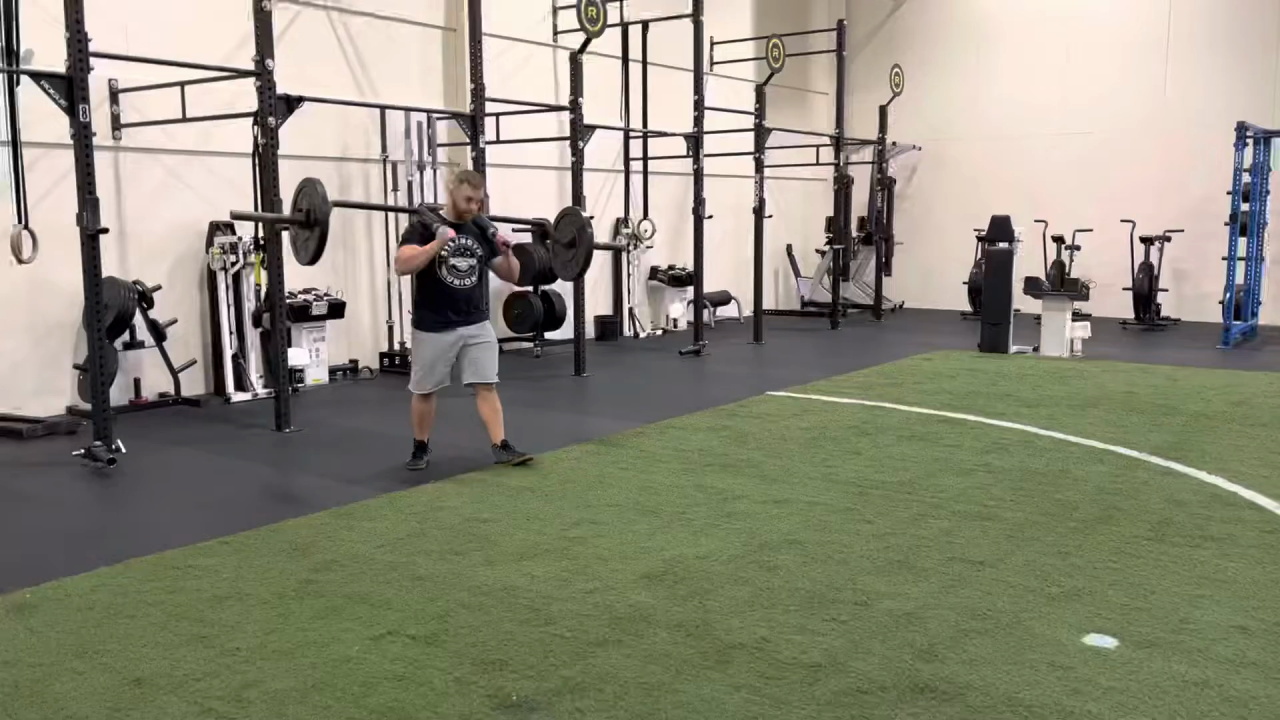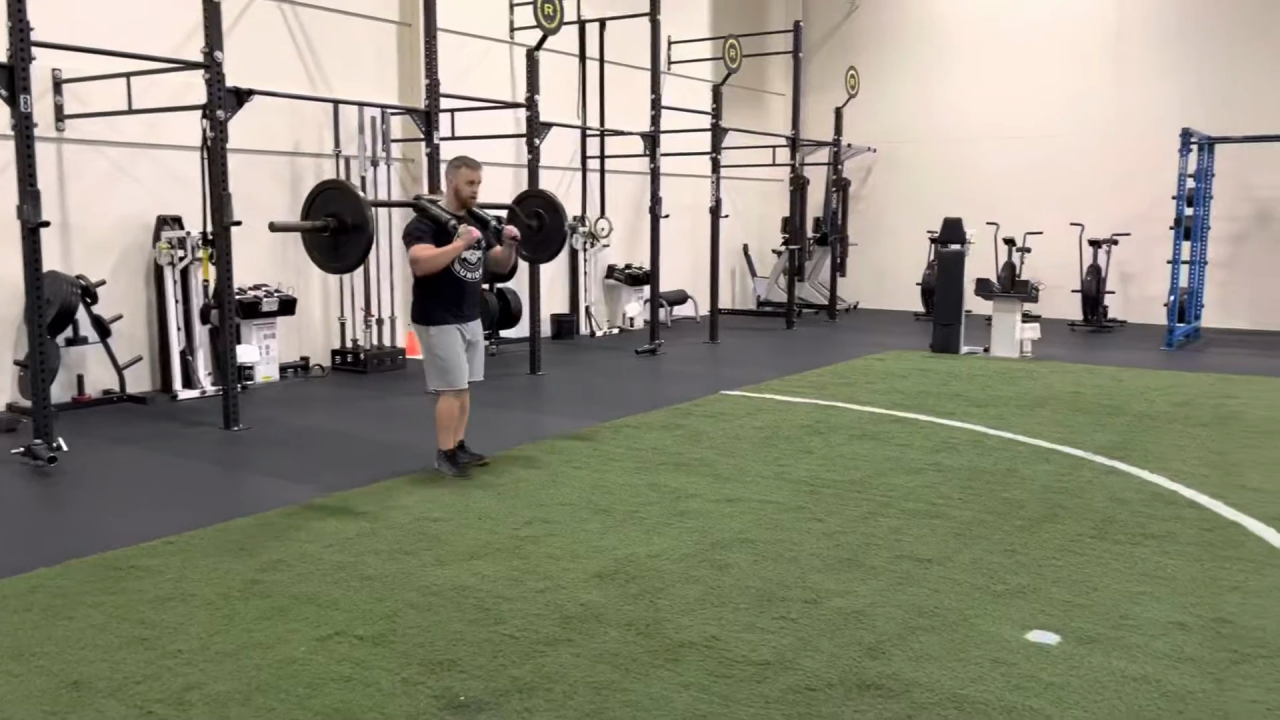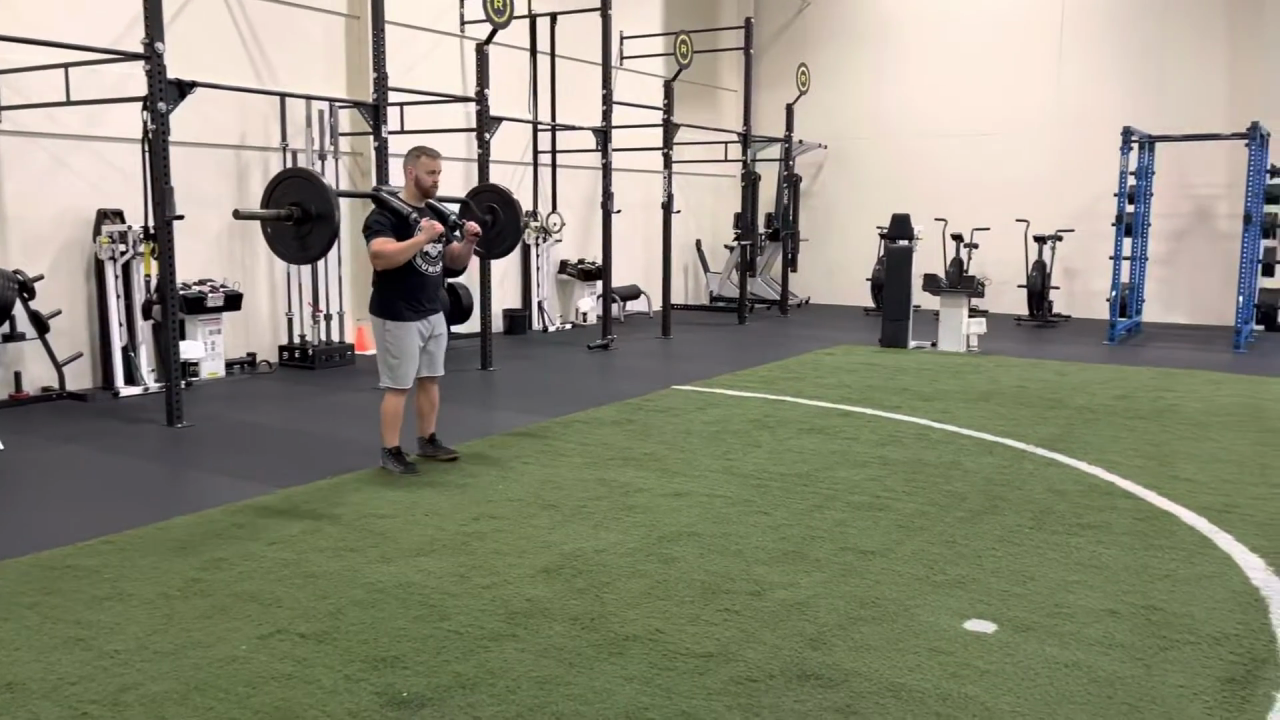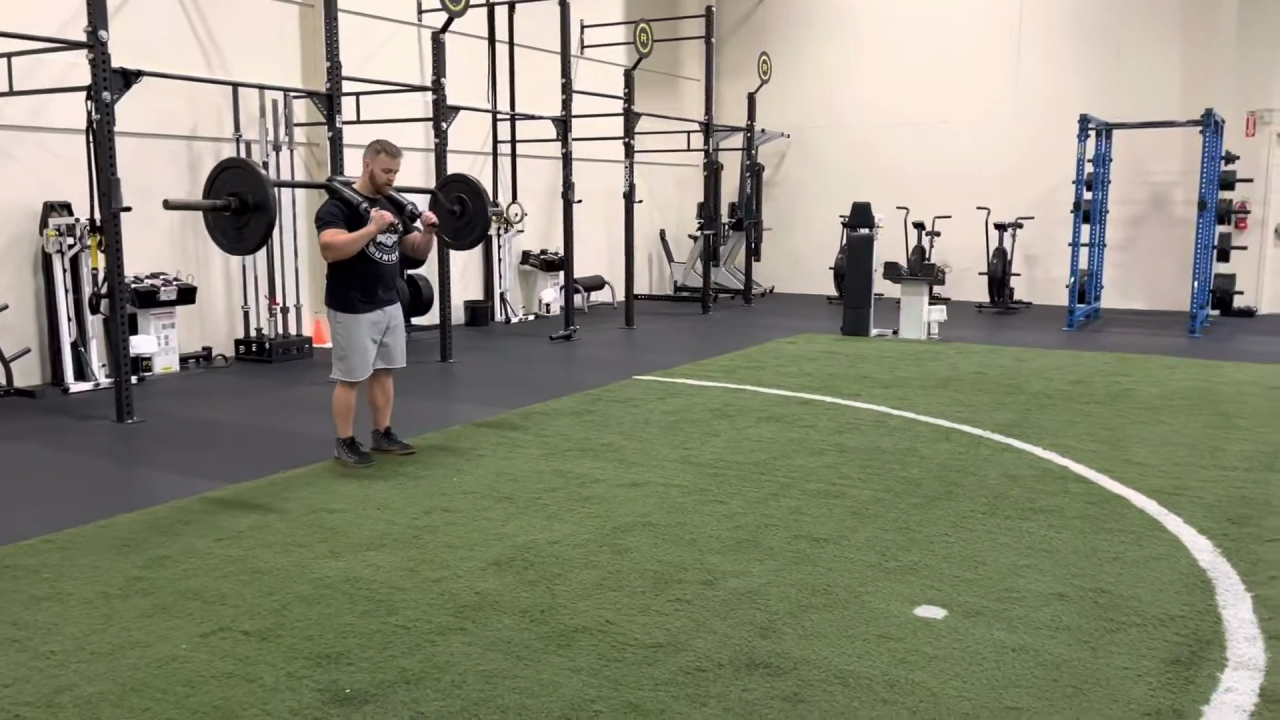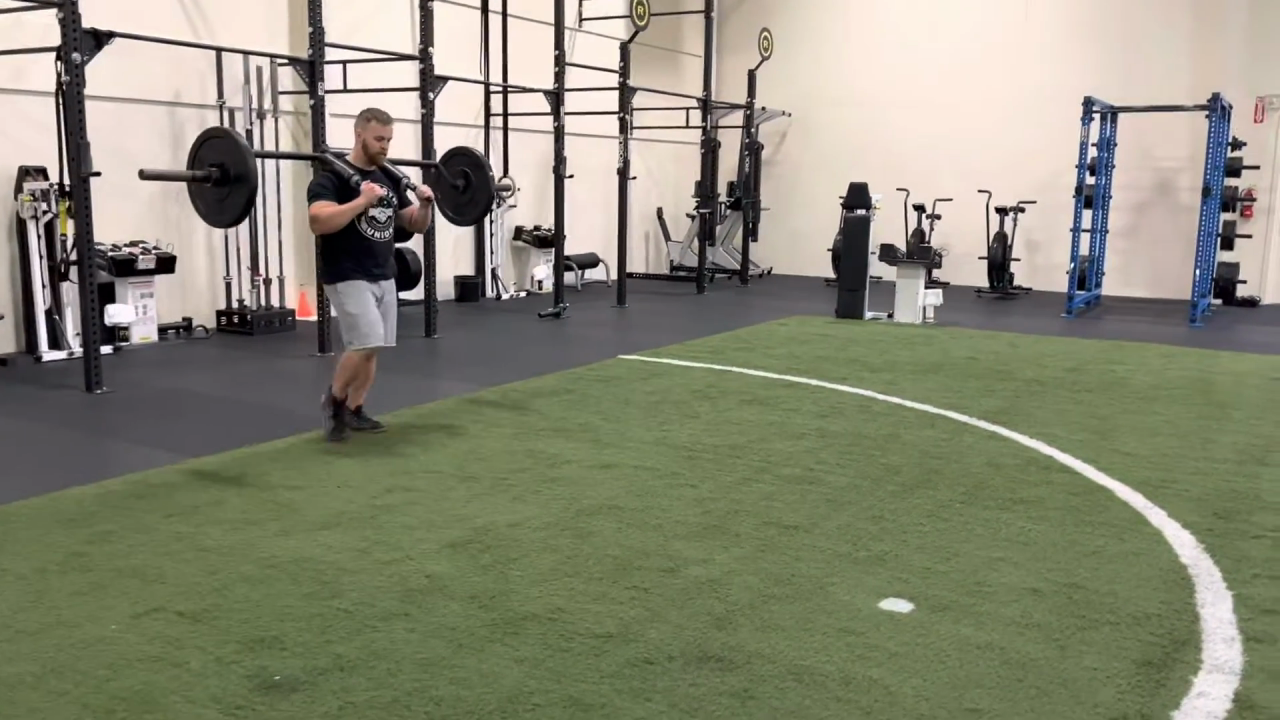
dt=0.7s
person 1, frame 1
left shoulder: (482, 231)
right shoulder: (423, 227)
left elbow: (510, 275)
right elbow: (403, 265)
left wrist: (506, 252)
right wrist: (439, 242)
left hip: (476, 324)
right hip: (433, 327)
left knee: (485, 384)
right knee: (425, 389)
left ankle: (500, 446)
right ankle: (420, 447)
person 1, frame 2
left shoulder: (476, 222)
right shoulder: (425, 223)
left elbow: (500, 265)
right elbow: (420, 264)
left wrist: (509, 245)
right wrist: (460, 243)
left hip: (470, 318)
right hip: (437, 320)
left knee: (463, 386)
right knee: (452, 388)
left ankle: (457, 446)
right ankle: (445, 454)
person 1, frame 3
left shoulder: (435, 215)
right shoulder: (386, 215)
left elbow: (456, 261)
right elbow: (381, 258)
left wrist: (469, 241)
right wrist: (423, 238)
left hip: (433, 313)
right hip: (398, 317)
left knee: (429, 379)
right knee: (397, 385)
left ankle: (427, 441)
right ankle: (390, 451)
person 1, frame 4
left shoulder: (393, 206)
right shoulder: (339, 205)
left elbow: (418, 251)
right elbow: (330, 249)
left wrist: (428, 231)
right wrist: (372, 228)
left hip: (390, 304)
right hip: (353, 308)
left knee: (384, 371)
right knee: (350, 378)
left ankle: (383, 434)
right ankle: (344, 442)
person 1, frame 5
left shoulder: (388, 179)
right shoulder: (332, 177)
left elbow: (416, 225)
right elbow: (318, 223)
left wrist: (424, 204)
right wrist: (363, 201)
left hip: (383, 277)
right hip: (346, 278)
left knee: (367, 349)
right knee: (368, 345)
left ankle: (352, 411)
right ankle: (334, 398)
